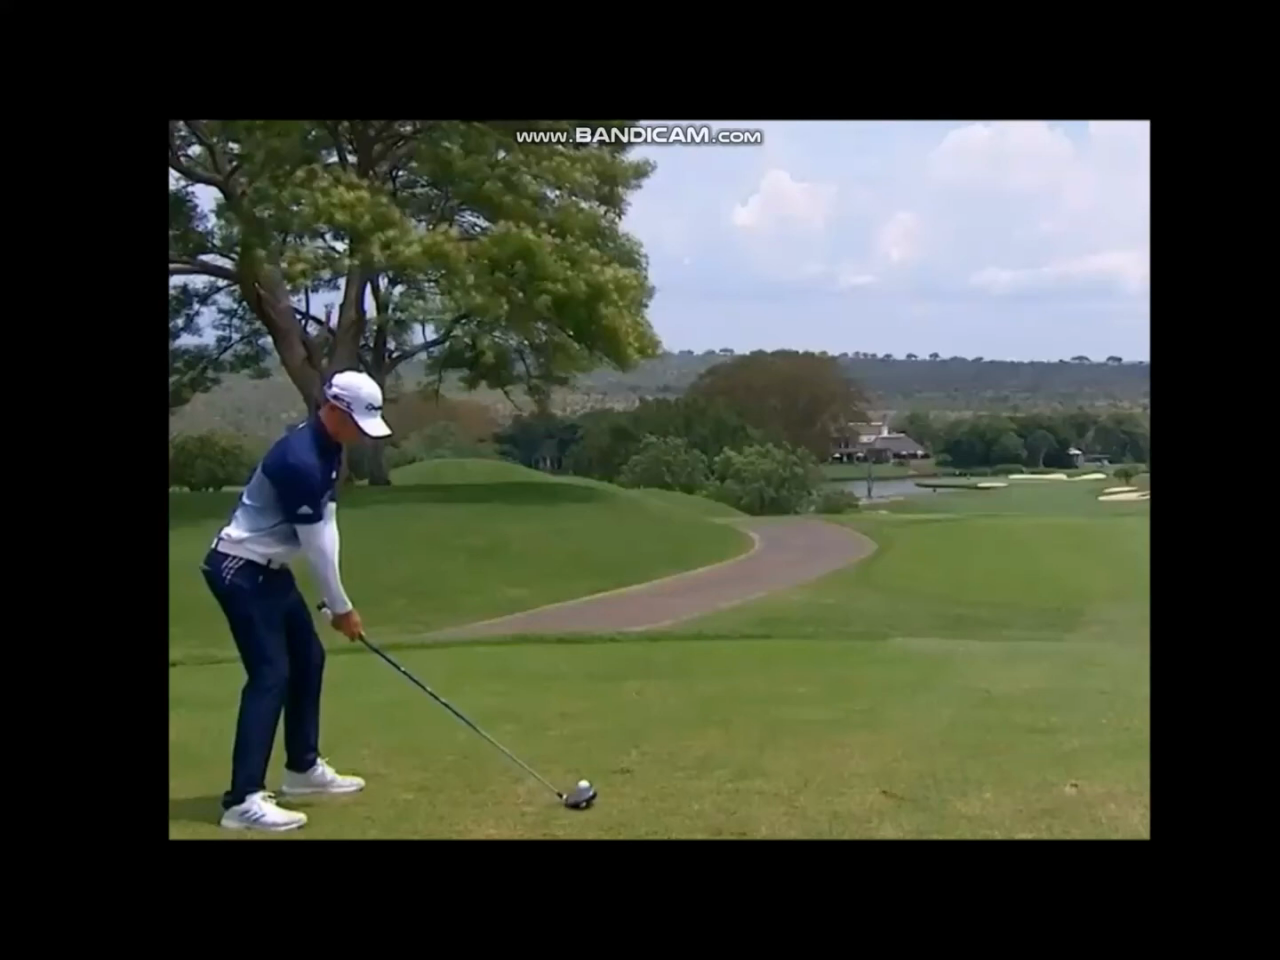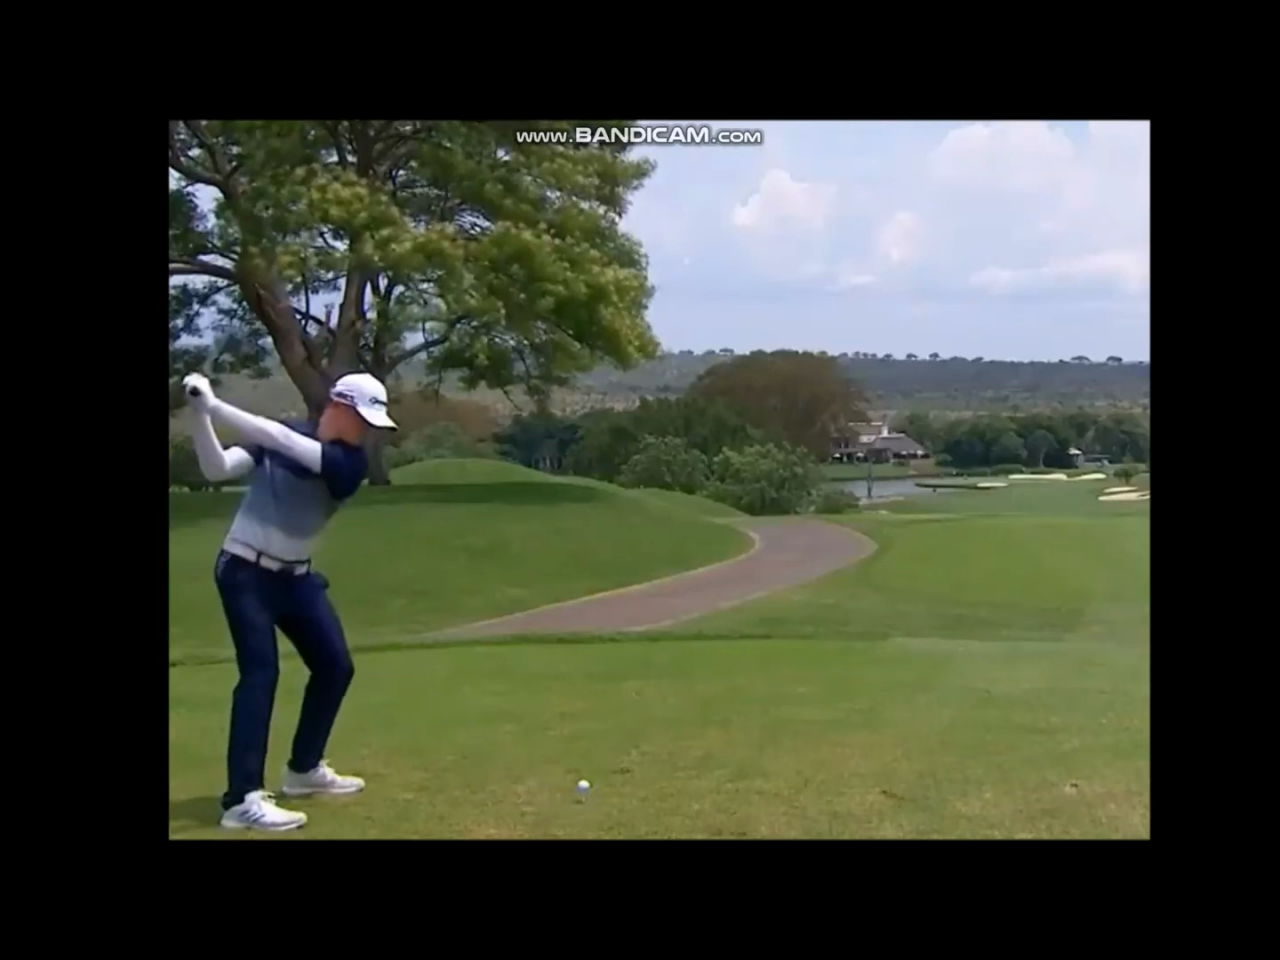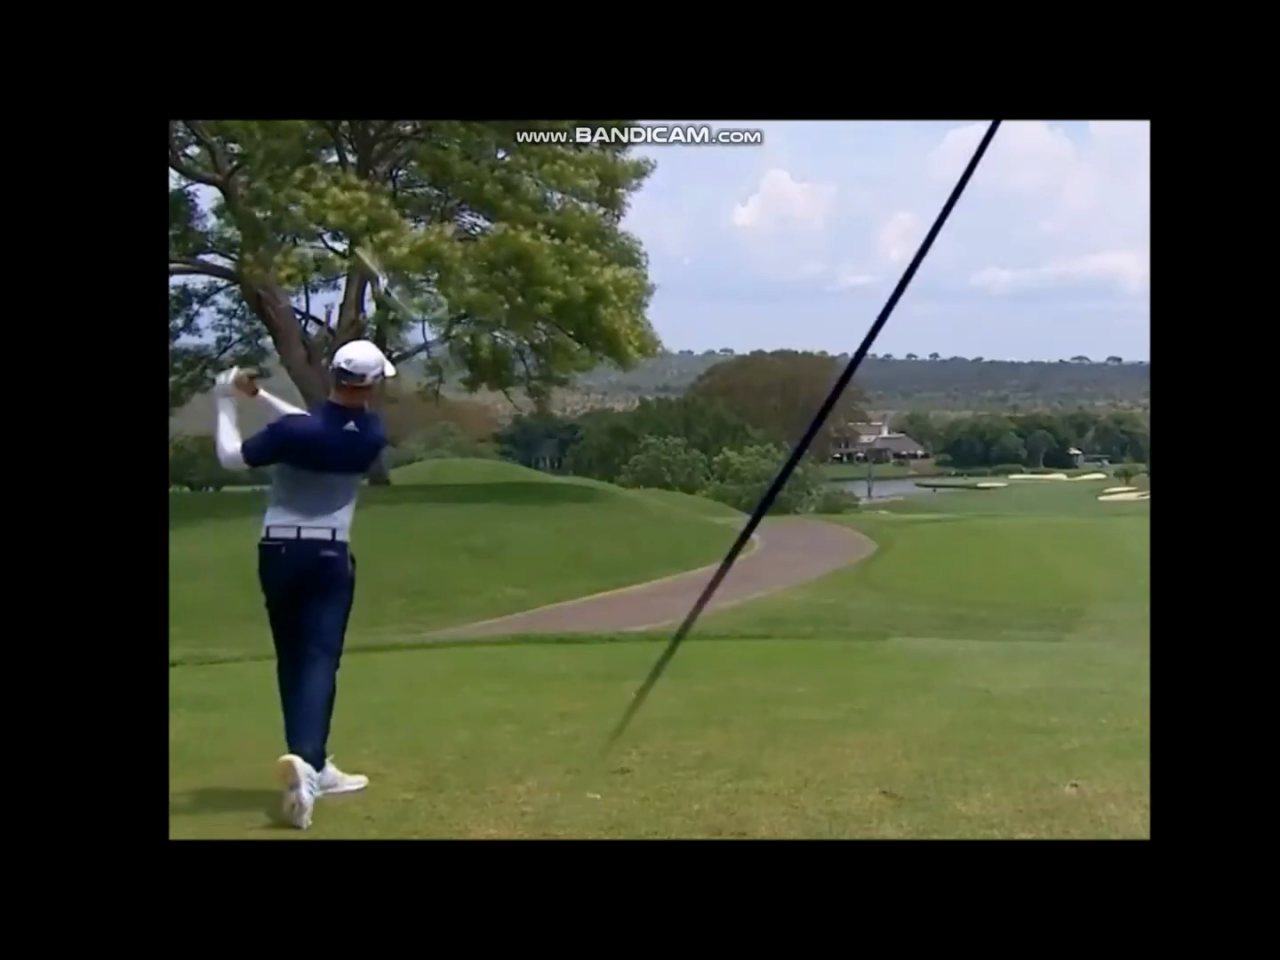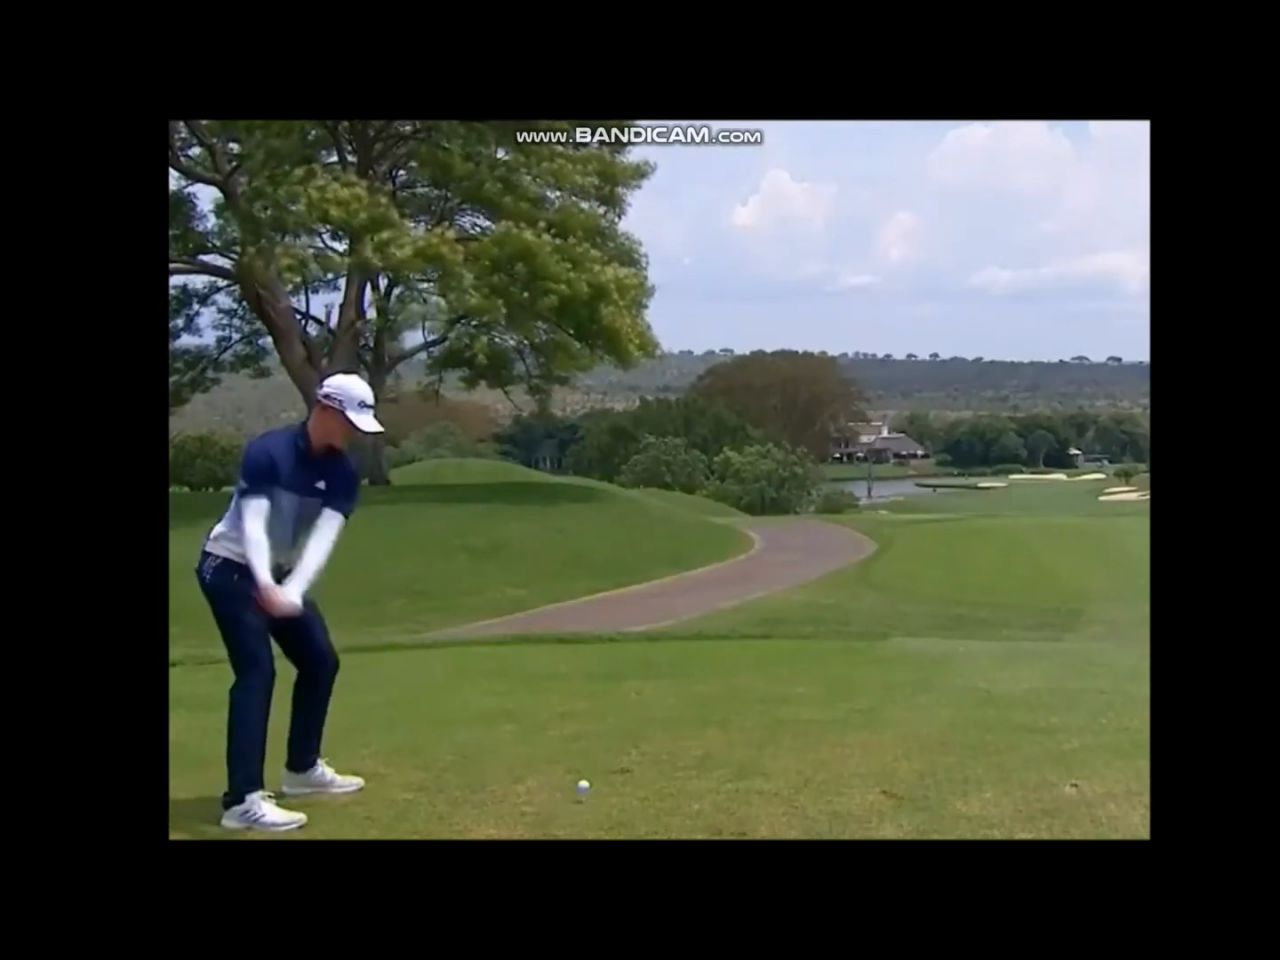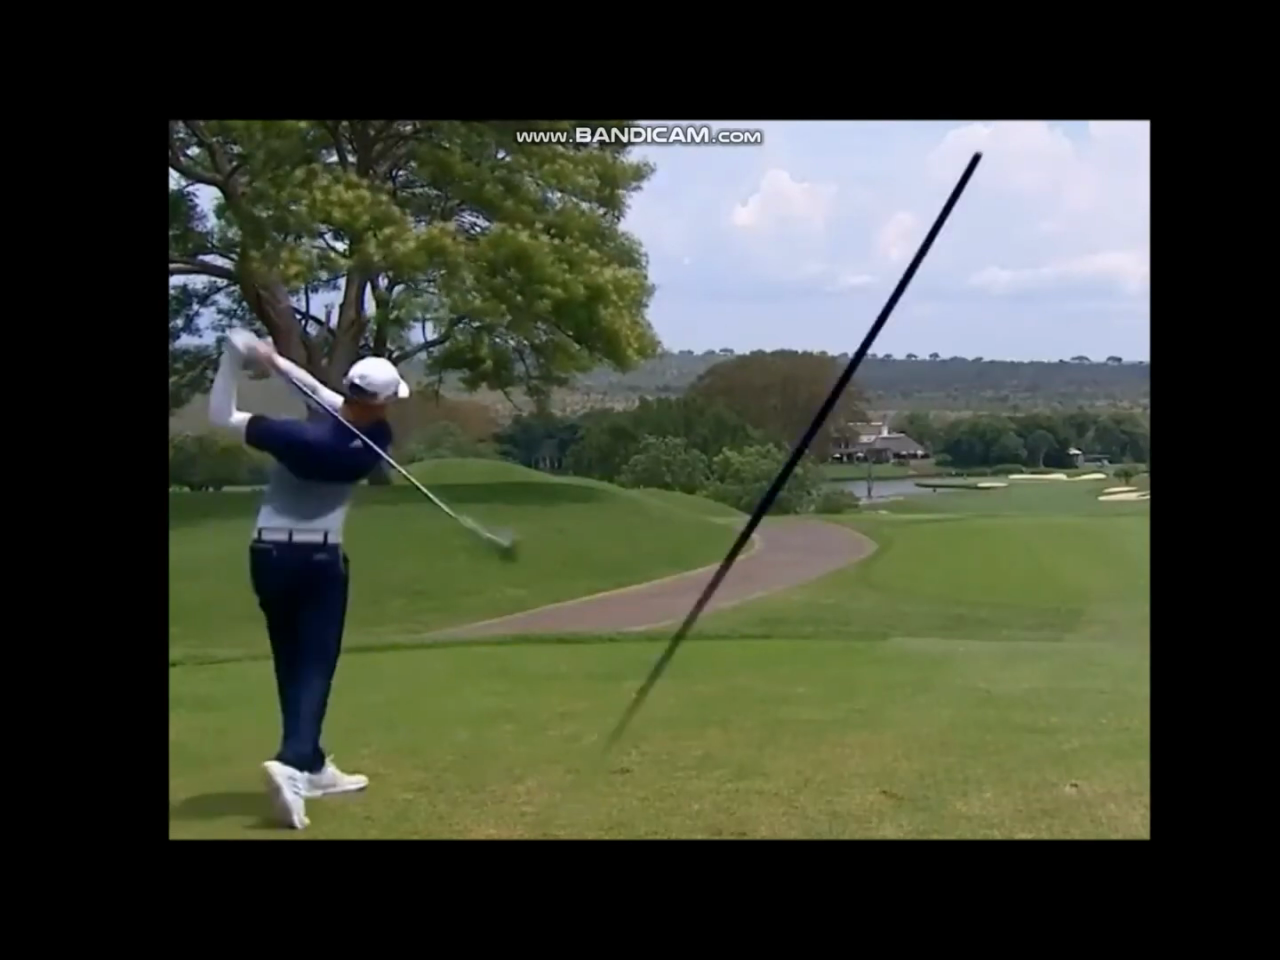
dt=1s
person 1, frame 1
left shoulder: (327, 451)
right shoulder: (299, 460)
left elbow: (328, 527)
right elbow: (315, 545)
left wrist: (334, 599)
right wrist: (341, 606)
left hip: (270, 570)
right hip: (240, 569)
left knee: (308, 660)
right knee: (270, 674)
left ankle: (303, 767)
right ankle: (243, 799)
person 1, frame 2
left shoulder: (351, 462)
right shoulder: (276, 436)
left elbow: (283, 441)
right elbow: (218, 469)
left wrist: (214, 405)
right wrist: (200, 413)
left hip: (296, 575)
right hip: (245, 570)
left knee: (335, 666)
right knee: (260, 673)
left ankle: (304, 768)
right ankle: (242, 798)
person 1, frame 3
left shoulder: (291, 431)
right shoulder: (373, 436)
left elbow: (232, 460)
left wrist: (225, 400)
right wrist: (261, 396)
left hip: (278, 552)
right hip: (329, 557)
left knee: (291, 659)
right knee: (319, 659)
left ankle: (311, 765)
right ankle: (306, 760)
person 1, frame 4
left shoulder: (343, 474)
right shoulder: (267, 449)
left elbow: (325, 535)
right elbow: (253, 524)
left wrist: (295, 591)
right wrist: (263, 584)
left hip: (281, 576)
right hip: (229, 569)
left knee: (321, 661)
right knee: (256, 672)
left ankle: (304, 768)
right ankle: (243, 799)
person 1, frame 5
left shoulder: (300, 438)
right shoulder: (375, 442)
left elbow: (221, 416)
right elbow: (348, 412)
left wrist: (235, 356)
right wrist: (287, 366)
left hip: (267, 556)
right hip: (320, 561)
left knee: (290, 663)
right knee: (316, 665)
left ankle: (310, 765)
right ankle: (293, 763)
